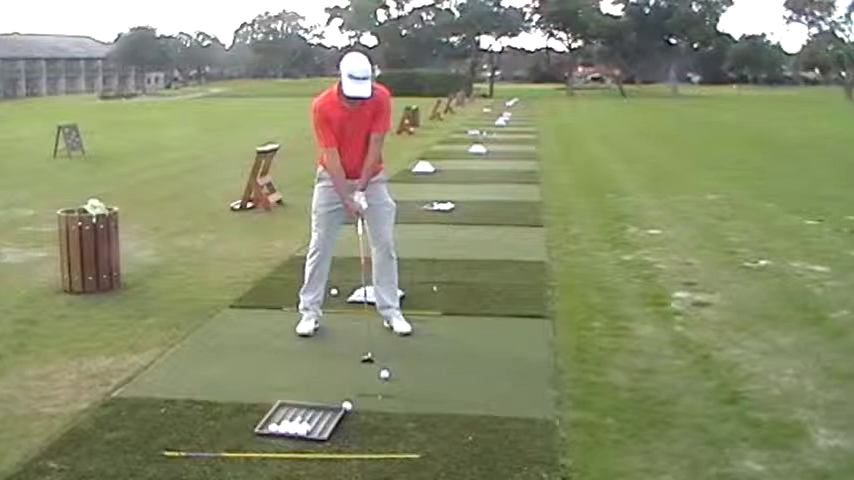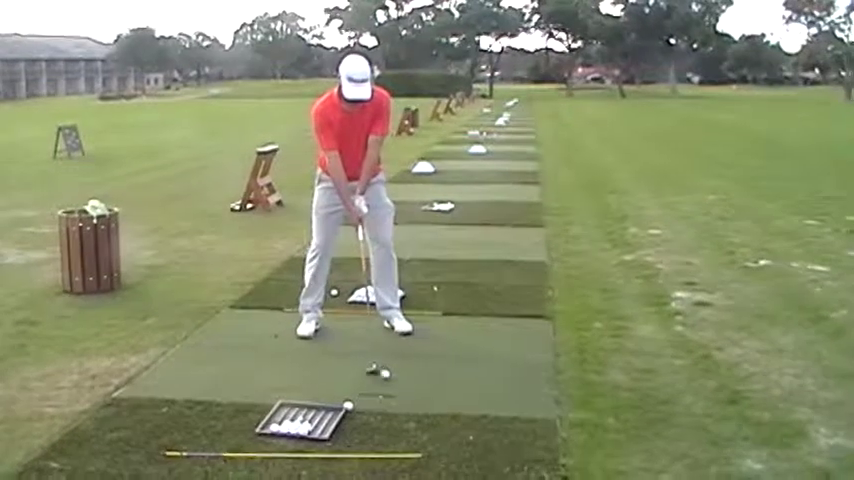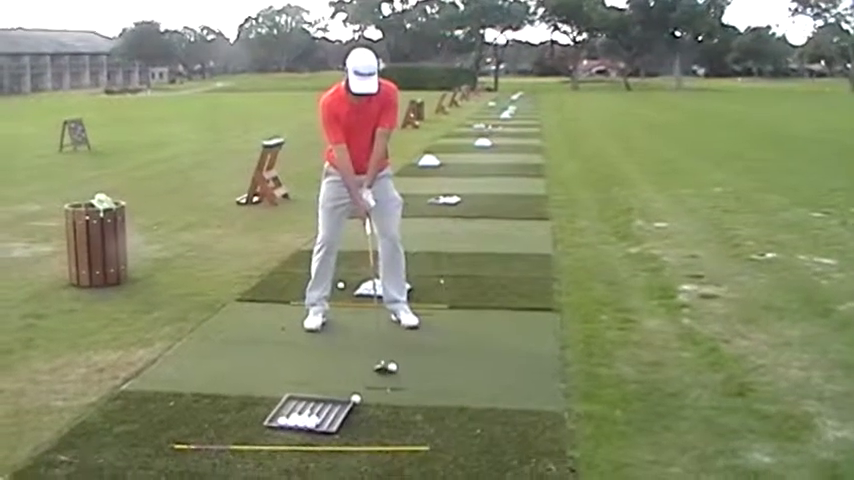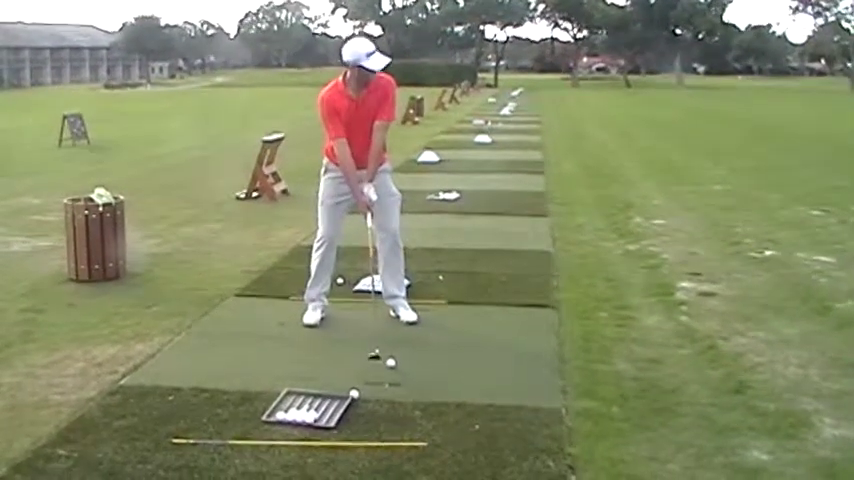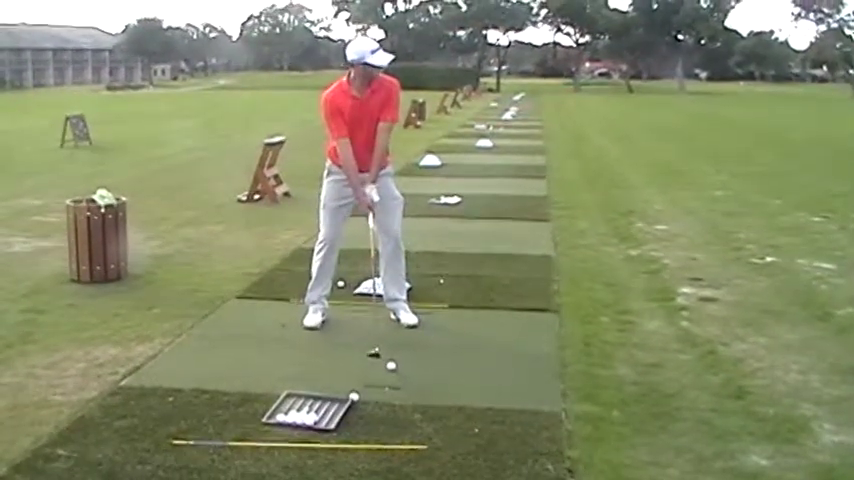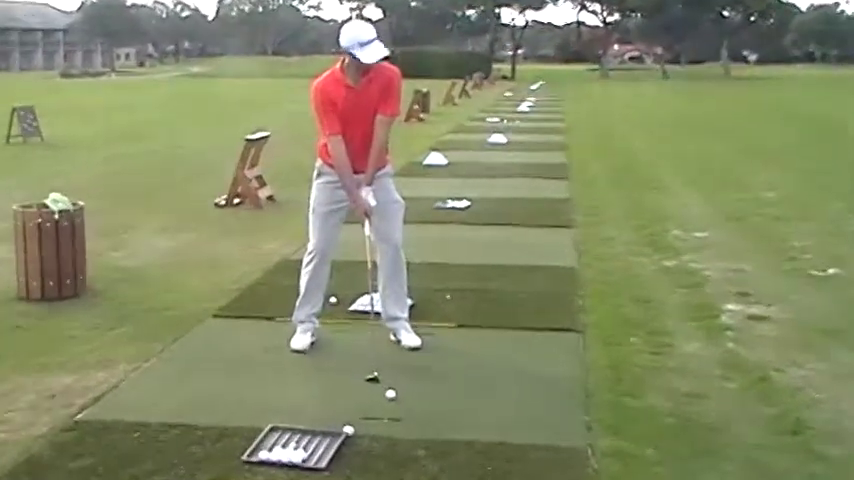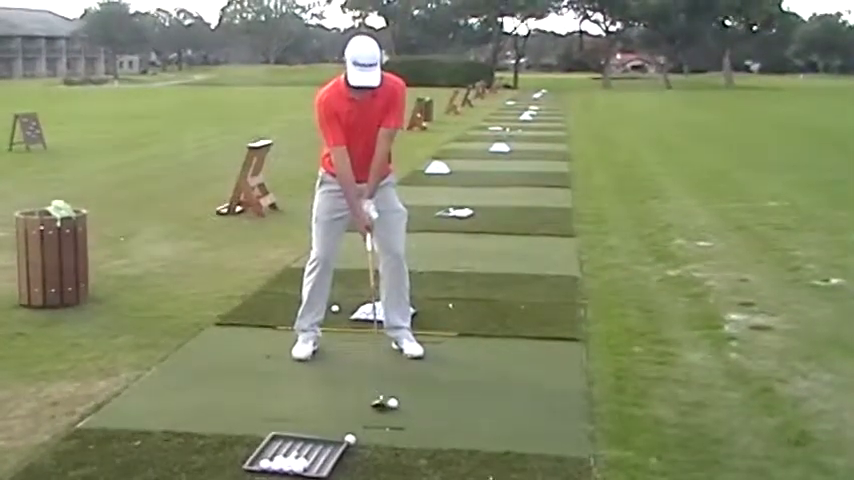
dt=0.7s
person 1, frame 1
left shoulder: (381, 98)
right shoulder: (321, 106)
left elbow: (375, 146)
right elbow: (331, 155)
left wrist: (362, 190)
right wrist: (346, 199)
left hip: (372, 179)
right hip: (332, 180)
left knee: (384, 244)
right knee: (320, 246)
left ankle: (390, 311)
right ankle: (310, 312)
person 1, frame 2
left shoulder: (381, 100)
right shoulder: (322, 109)
left elbow: (373, 149)
right elbow: (333, 159)
left wrist: (361, 194)
right wrist: (348, 204)
left hip: (370, 180)
right hip: (331, 182)
left knee: (383, 244)
right knee: (320, 247)
left ankle: (391, 311)
right ankle: (310, 313)
person 1, frame 3
left shoulder: (389, 93)
right shoulder: (329, 102)
left elbow: (381, 142)
right elbow: (340, 152)
left wrist: (368, 187)
right wrist: (356, 197)
left hip: (378, 174)
right hip: (339, 175)
left knee: (391, 239)
right knee: (327, 240)
left ankle: (398, 304)
right ankle: (317, 306)
person 1, frame 4
left shoulder: (386, 85)
right shoulder: (328, 97)
left elbow: (378, 135)
right elbow: (340, 147)
left wrist: (369, 181)
right wrist: (357, 192)
left hip: (376, 169)
right hip: (338, 171)
left knee: (390, 233)
right knee: (326, 236)
left ankle: (397, 300)
right ankle: (315, 302)
person 1, frame 5
left shoulder: (390, 88)
right shoulder: (332, 98)
left elbow: (383, 137)
right elbow: (343, 147)
left wrist: (372, 182)
right wrist: (359, 192)
left hip: (379, 172)
right hip: (341, 173)
left knee: (392, 236)
right knee: (328, 238)
left ankle: (398, 303)
right ankle: (316, 304)
person 1, frame 6
left shoulder: (390, 77)
right shoulder: (323, 88)
left elbow: (381, 133)
right elbow: (335, 145)
left wrist: (368, 184)
right wrist: (354, 195)
left hip: (377, 173)
right hip: (332, 174)
left knee: (392, 245)
right knee: (319, 249)
left ankle: (398, 322)
right ankle: (305, 324)
person 1, frame 7
left shoulder: (395, 89)
right shoulder: (327, 98)
left elbow: (383, 146)
right elbow: (340, 157)
left wrist: (369, 197)
right wrist: (356, 209)
left hip: (380, 182)
right hip: (335, 182)
left knee: (395, 255)
right knee: (321, 257)
left ankle: (400, 331)
right ankle: (307, 332)
